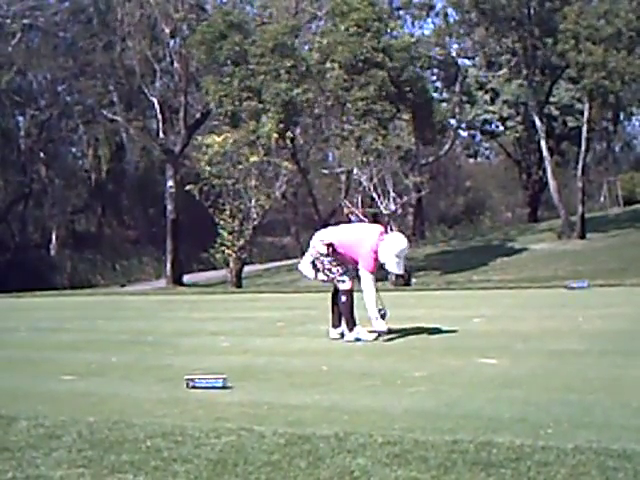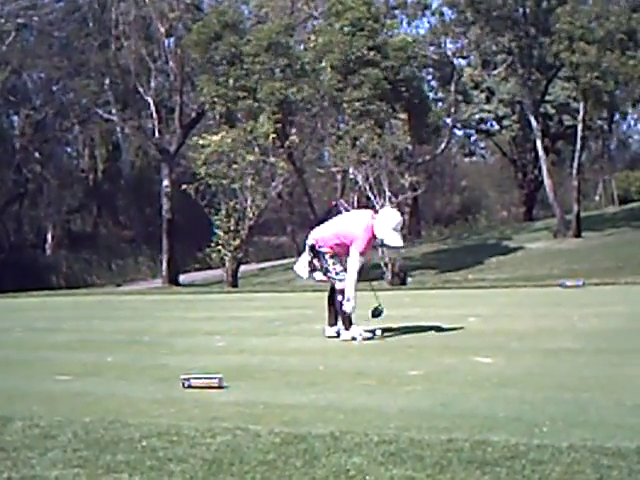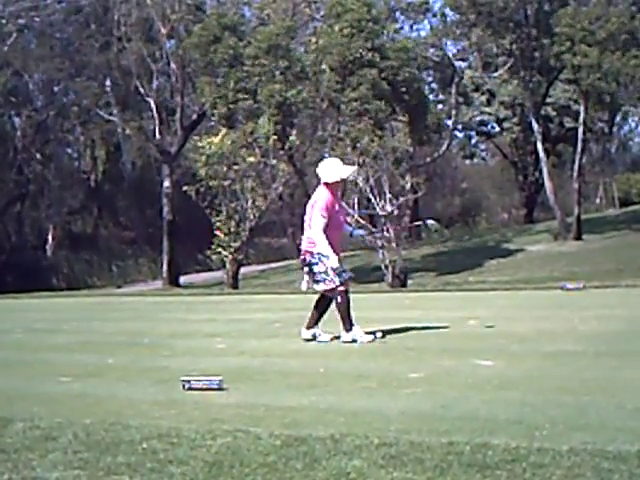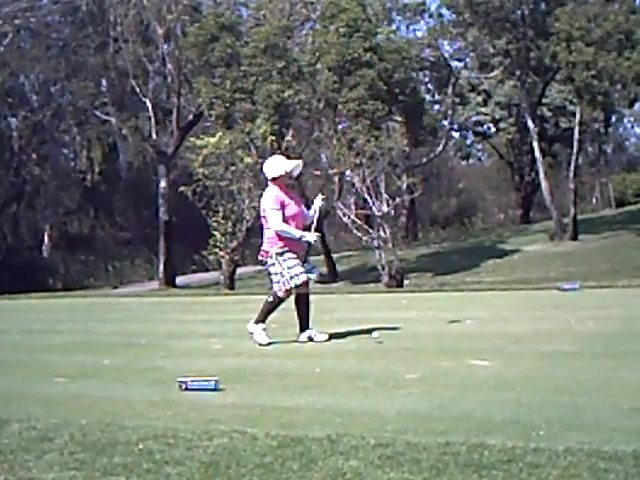
dt=0.5s
person 1, frame 1
left shoulder: (381, 232)
right shoulder: (369, 252)
right elbow: (368, 289)
right wrist: (375, 318)
left hip: (324, 243)
right hip: (322, 246)
left knee: (340, 285)
right knee: (346, 284)
left ankle: (336, 328)
right ankle: (352, 331)
person 1, frame 2
left shoulder: (372, 216)
right shoulder: (365, 235)
right elbow: (353, 269)
right wrist: (350, 298)
left hip: (324, 241)
right hip: (321, 245)
left knee: (338, 284)
right knee: (342, 283)
left ankle: (332, 327)
right ankle: (348, 330)
person 1, frame 3
left shoulder: (334, 195)
right shoulder: (323, 198)
right elbow: (316, 231)
left wrist: (353, 231)
right wrist: (330, 255)
left hip: (326, 251)
right hip: (317, 250)
left knee: (331, 291)
right knee: (340, 286)
left ankle: (310, 329)
right ankle: (349, 331)
person 1, frame 4
left shoulder: (290, 193)
right shoulder: (272, 196)
left elbow: (306, 219)
right elbow: (277, 226)
left wrist: (316, 207)
right wrist: (303, 235)
left hip: (294, 250)
right hip: (278, 251)
left knee: (303, 287)
right knee: (284, 291)
left ankle: (305, 331)
right ankle: (257, 325)
